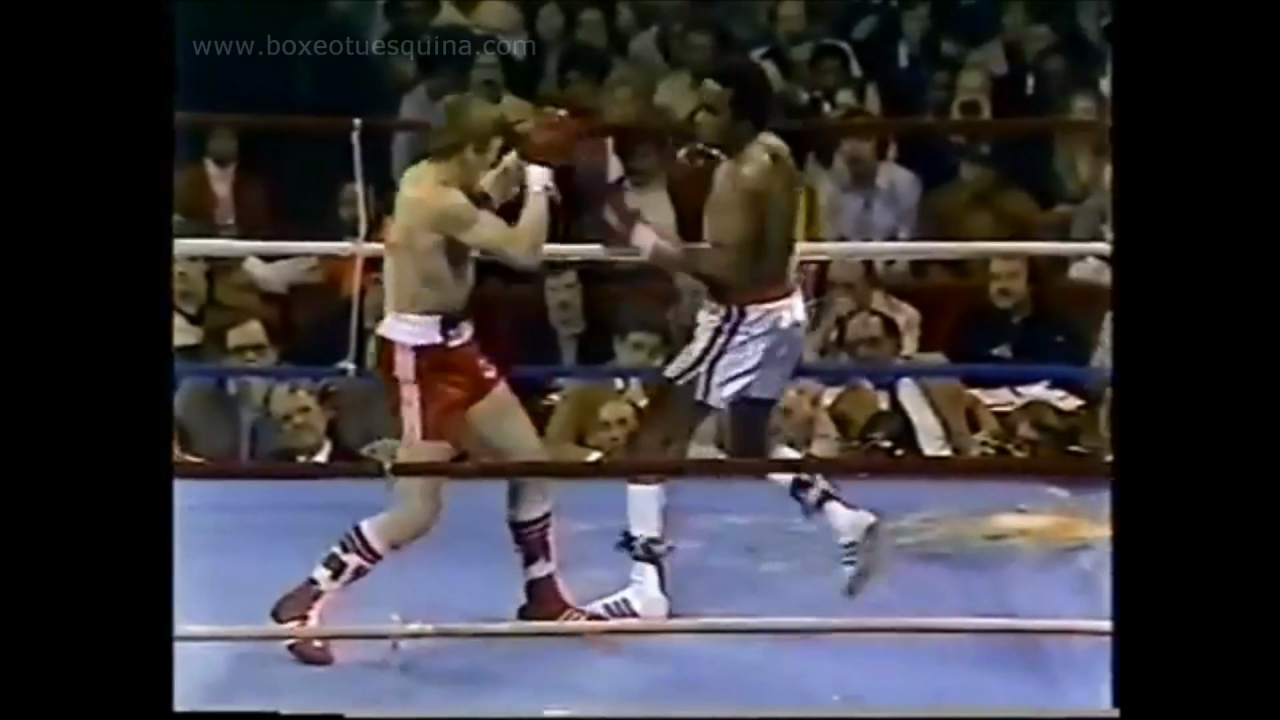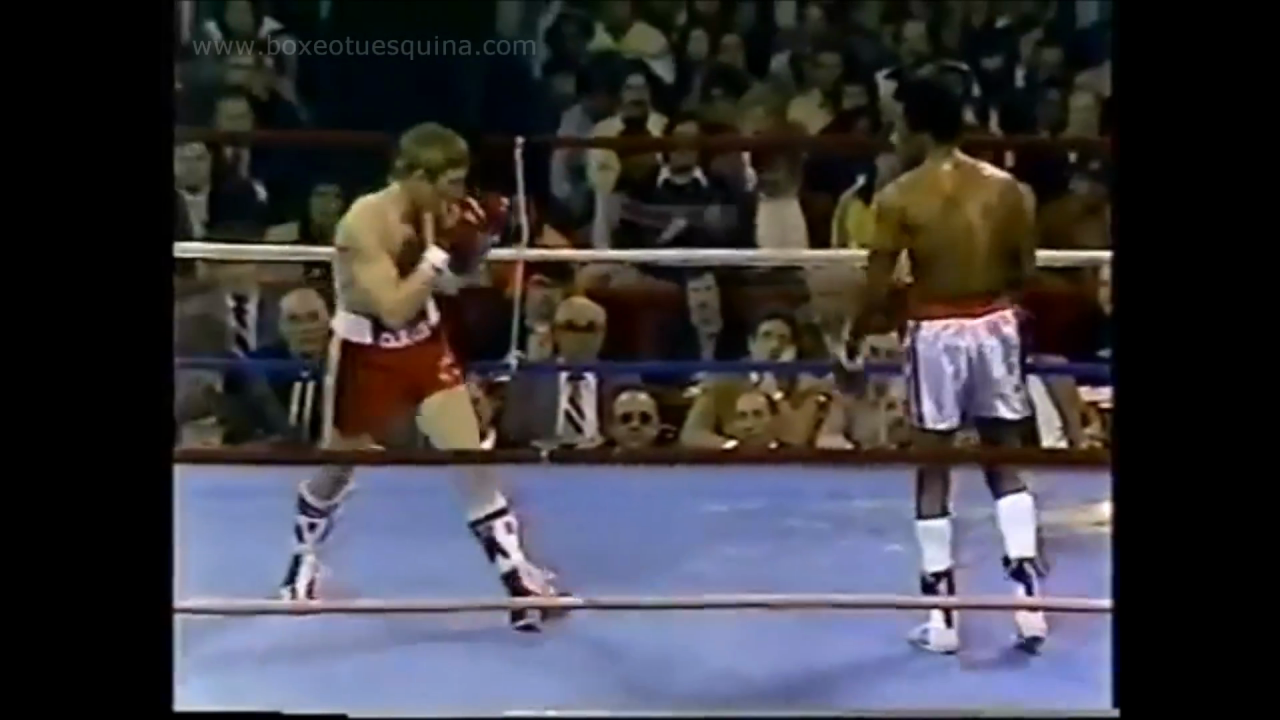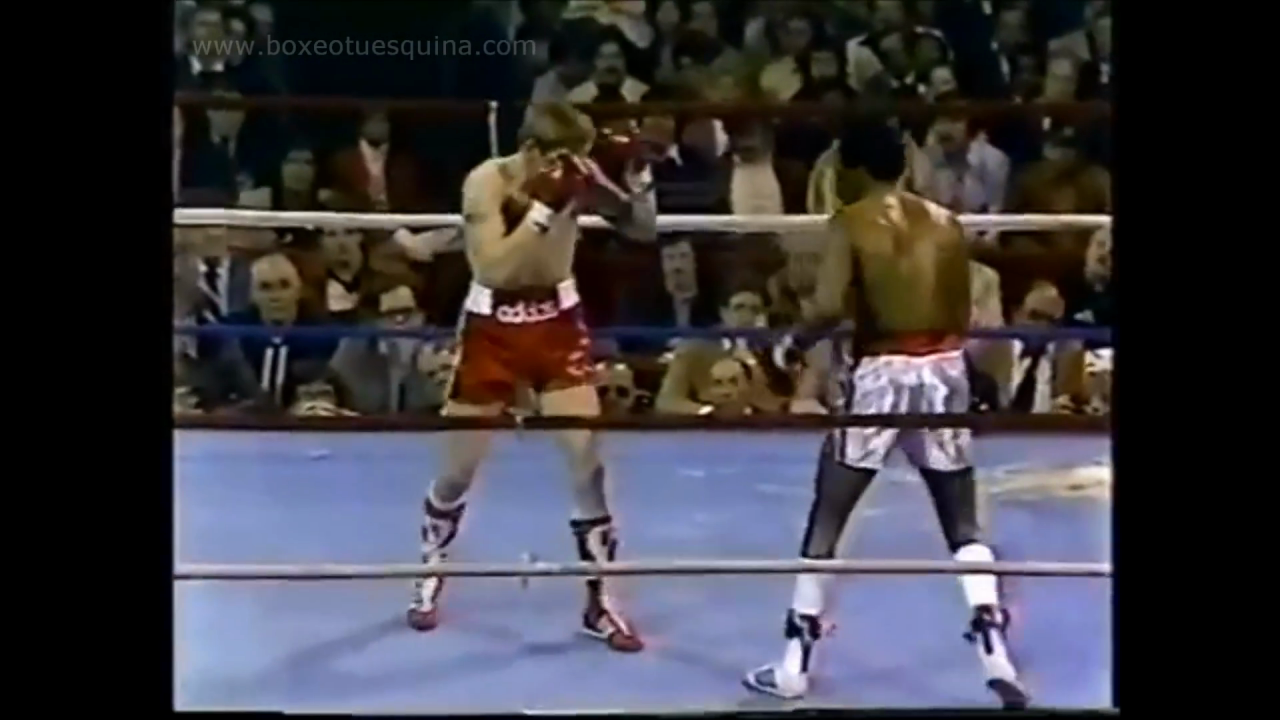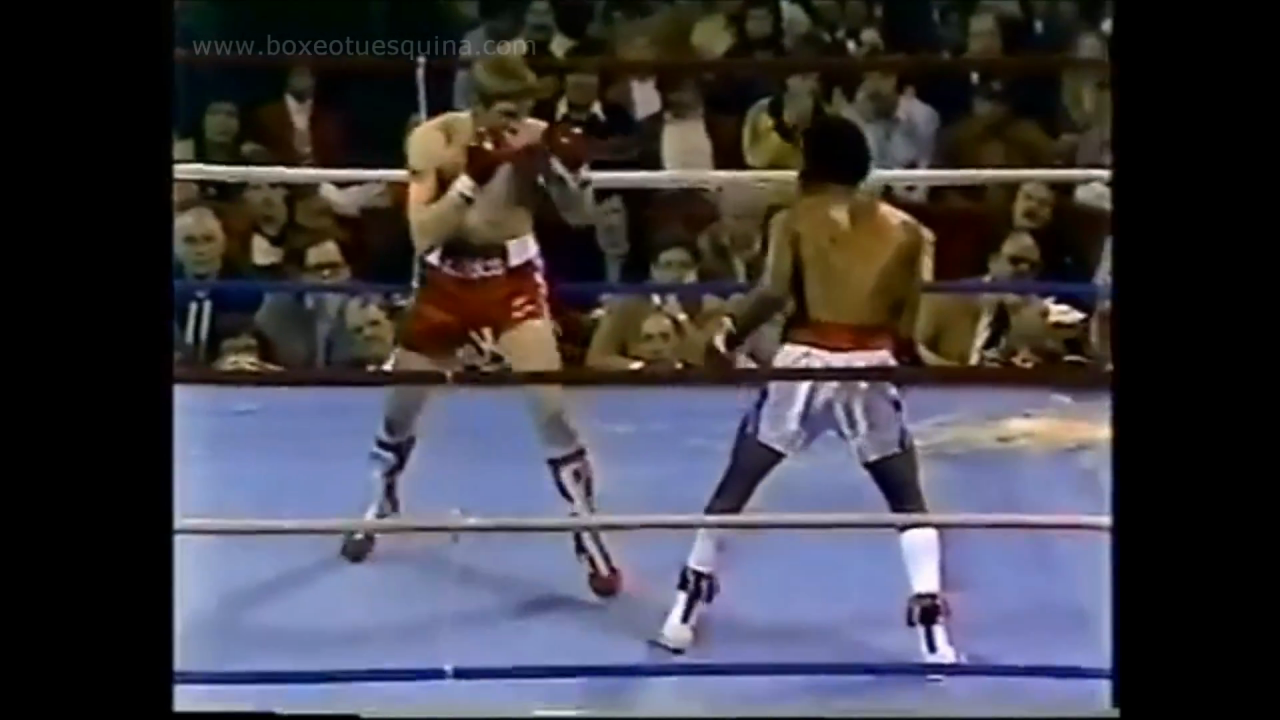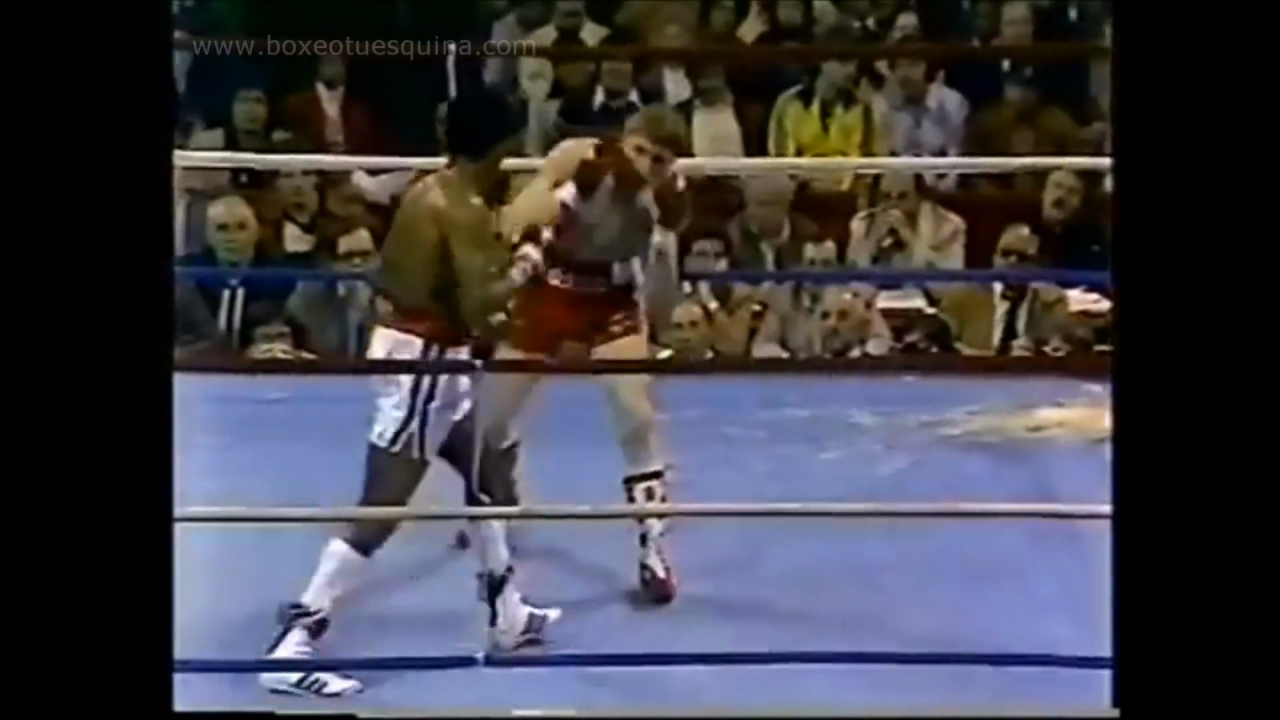
dt=1s
person 1, frame 1
left shoulder: (738, 178)
right shoulder: (772, 150)
left elbow: (720, 267)
left wrist: (645, 239)
left hip: (745, 320)
right hip: (781, 310)
left knee: (650, 442)
right knee: (751, 445)
left ankle: (647, 589)
right ankle: (841, 516)
person 1, frame 2
left shoulder: (900, 197)
right shoulder: (1004, 186)
left elbow: (876, 287)
right elbow: (1025, 270)
left wrist: (854, 347)
left hip: (936, 334)
right hip: (995, 328)
left knee: (933, 474)
right knee: (1006, 469)
left ankle: (942, 614)
right ankle: (1026, 595)
person 1, frame 3
left shoulder: (850, 224)
right shoulder: (946, 223)
left elbow: (829, 307)
right elbow: (961, 316)
left wrist: (787, 349)
left hip: (880, 371)
right hip: (942, 367)
left knee: (828, 514)
right knee: (961, 521)
left ankle: (796, 661)
right ankle: (993, 650)
person 1, frame 4
left shoulder: (793, 220)
right shoulder: (905, 229)
left elbow: (773, 292)
right elbow: (903, 326)
left wrist: (729, 334)
left hip: (804, 362)
right hip: (869, 367)
left knee: (734, 487)
right knee: (908, 503)
left ankle: (683, 615)
right ankle: (933, 634)
person 1, frame 5
left shoulder: (425, 190)
right shoulder: (464, 211)
left elbow: (388, 272)
right elbow: (475, 311)
left hip: (405, 344)
right hip: (424, 361)
left knee: (490, 476)
right knee: (380, 511)
left ankle: (508, 616)
right ankle: (292, 648)
person 2, frame 1
left shoulder: (429, 176)
right shoulder: (437, 203)
left elbow: (486, 192)
right elbow: (525, 254)
left wrist: (516, 167)
right wrist: (539, 178)
left hip: (453, 343)
right hip: (419, 355)
left knee: (530, 463)
right knee: (416, 513)
left ankle: (545, 599)
right ankle: (304, 602)
person 2, frame 2
left shoulder: (432, 210)
right shoulder: (366, 223)
left elbow: (460, 270)
right elbow: (392, 310)
left wrist: (473, 238)
right wrist: (439, 251)
left hip: (423, 342)
right hip: (366, 352)
left knee: (475, 470)
right knee: (334, 477)
left ankle: (524, 588)
right ankle: (305, 561)
person 2, frame 3
left shoulder: (574, 176)
right shoulder: (485, 183)
right elbow: (494, 267)
right wrist: (545, 208)
left hip: (558, 324)
right hip: (492, 330)
left knee: (589, 467)
right knee: (458, 470)
left ankle: (600, 600)
right ankle: (431, 573)
person 2, frame 4
left shoulder: (536, 139)
right shoulder: (432, 140)
left elbow: (579, 217)
right elbow: (423, 235)
left wrist: (574, 170)
right wrist: (471, 179)
left hip: (513, 278)
right hip: (446, 281)
left knee: (551, 407)
right knee: (401, 406)
left ankle: (588, 535)
right ankle: (380, 507)
person 2, frame 5
left shoulder: (662, 194)
right shoulder: (573, 157)
left elbow: (661, 301)
right elbow: (514, 226)
left wrist: (668, 229)
right wrist: (575, 188)
left hip: (613, 298)
right hip: (548, 290)
left knee: (638, 418)
right knee: (493, 416)
left ankle: (653, 551)
